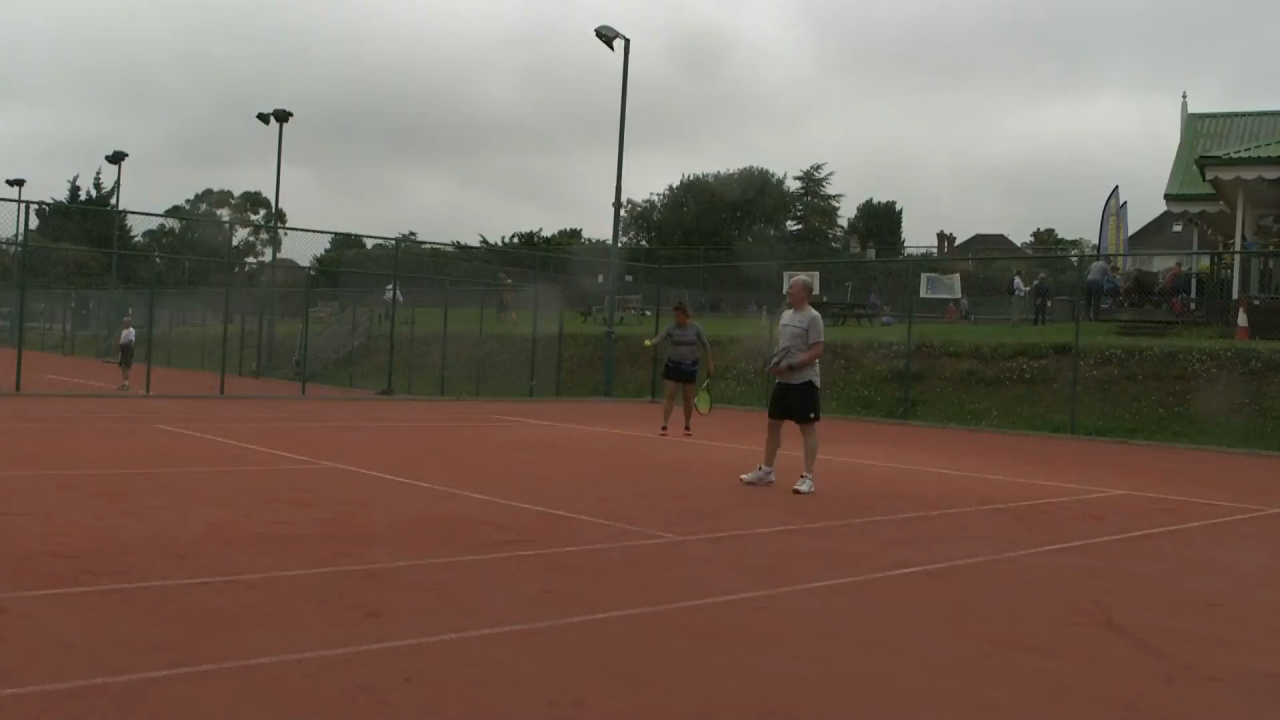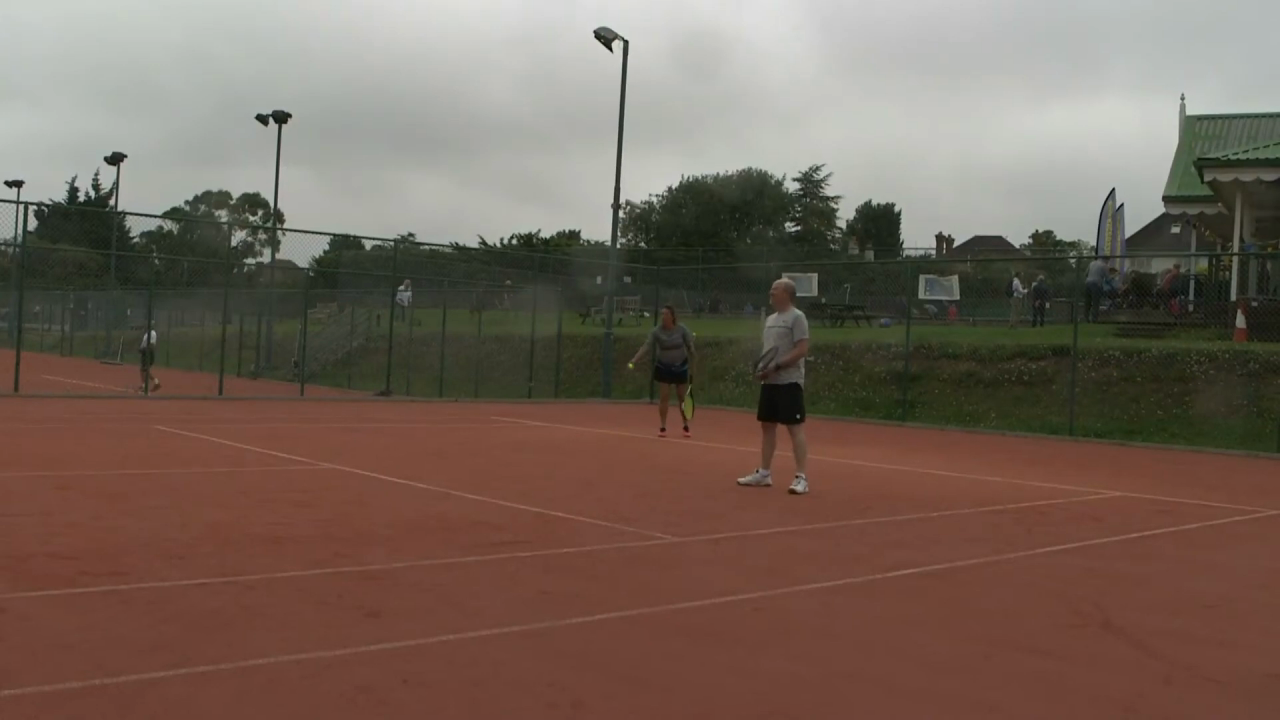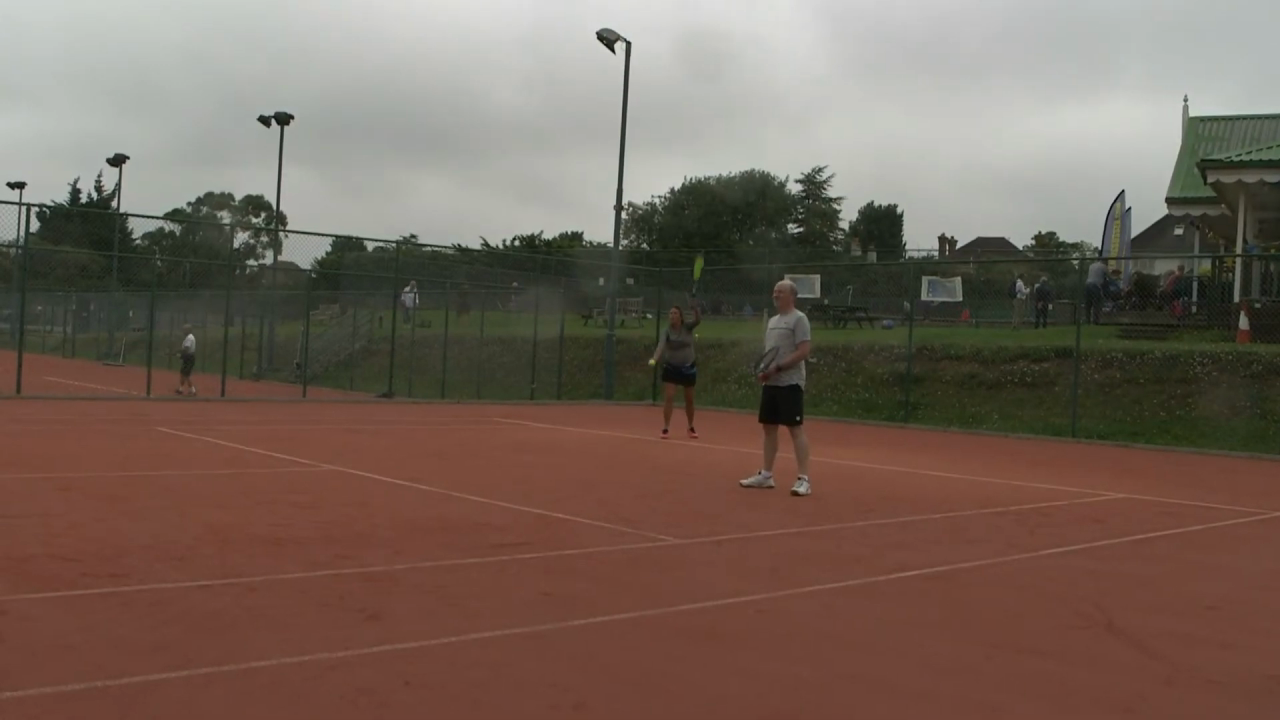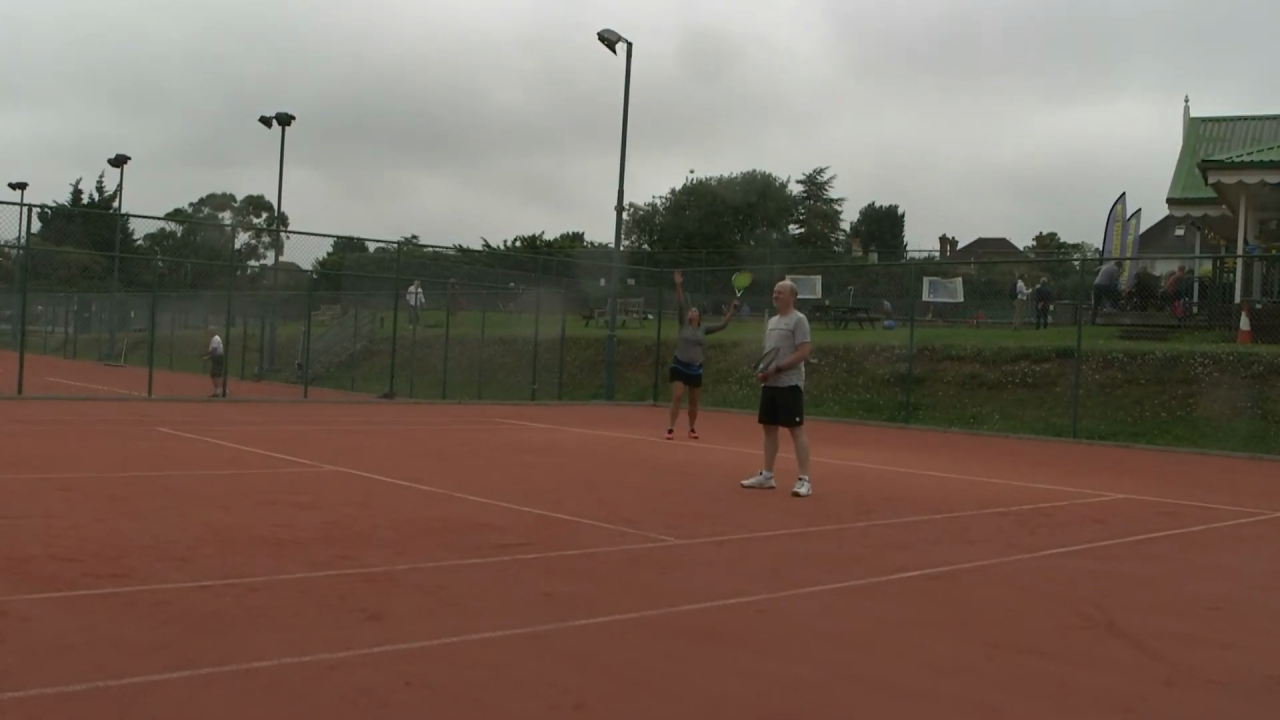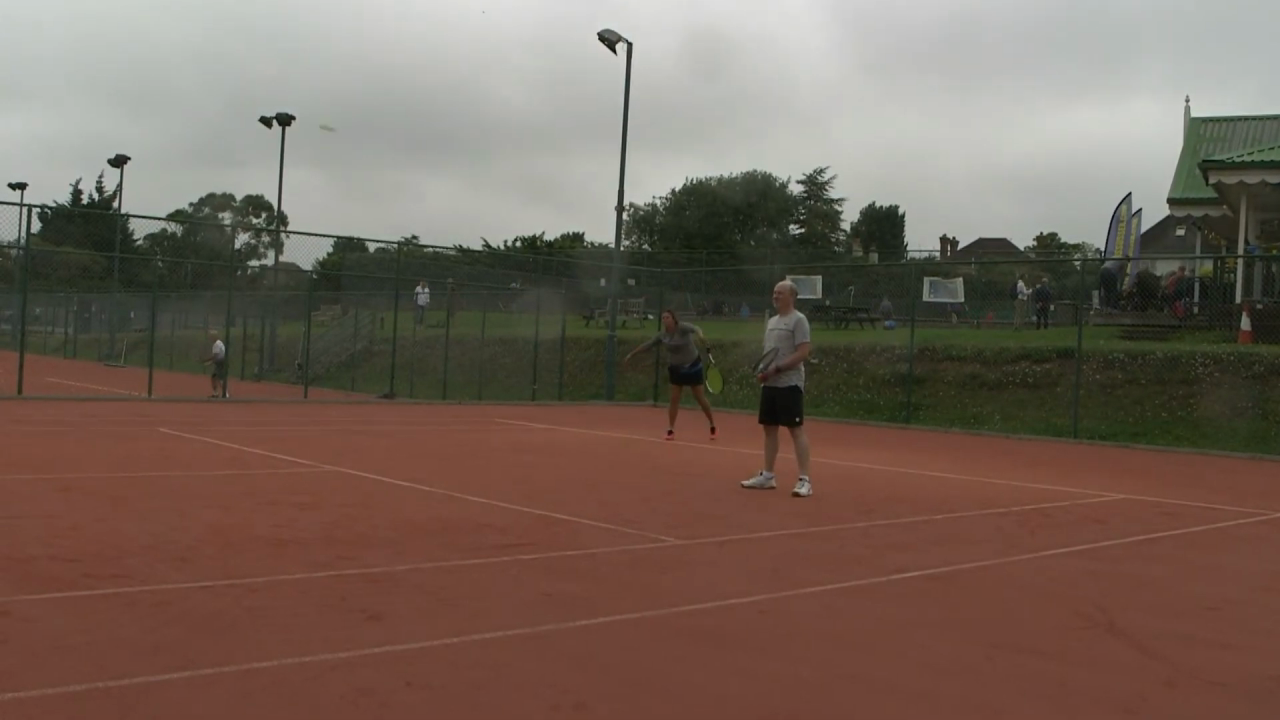
dt=1s
person 1, frame 1
left shoulder: (813, 317)
right shoulder: (785, 315)
left elbow: (817, 351)
left wrist: (790, 366)
right wrist: (775, 363)
left hip: (804, 382)
right hip: (783, 381)
left knee: (807, 428)
right knee: (773, 424)
left ankle: (807, 478)
right ankle: (766, 471)
person 1, frame 2
left shoulder: (797, 317)
right shoulder: (770, 319)
left elbow: (802, 350)
left wrist: (776, 366)
right wrist: (761, 368)
left hip: (789, 382)
right hip: (769, 382)
left knee: (795, 428)
right knee: (767, 426)
left ankle: (801, 478)
right ankle: (764, 473)
person 1, frame 3
left shoulder: (799, 319)
right shoulder: (772, 321)
left elbow: (803, 352)
left wrist: (777, 368)
right wrist: (763, 370)
left hip: (790, 383)
right hip: (771, 383)
left knee: (796, 429)
right knee: (769, 428)
left ankle: (803, 479)
right ankle: (766, 475)
person 1, frame 4
left shoulder: (798, 320)
right shoulder: (772, 321)
left elbow: (803, 353)
left wrist: (777, 368)
right wrist: (762, 371)
left hip: (789, 384)
right hip: (770, 384)
left knee: (796, 429)
right knee: (769, 428)
left ankle: (804, 480)
right ankle: (767, 475)
person 1, frame 5
left shoulder: (798, 320)
right shoulder: (772, 321)
left elbow: (803, 353)
left wrist: (777, 368)
right wrist: (762, 371)
left hip: (789, 384)
right hip: (769, 384)
left knee: (796, 429)
right knee: (769, 428)
left ankle: (805, 480)
right ankle: (767, 476)
